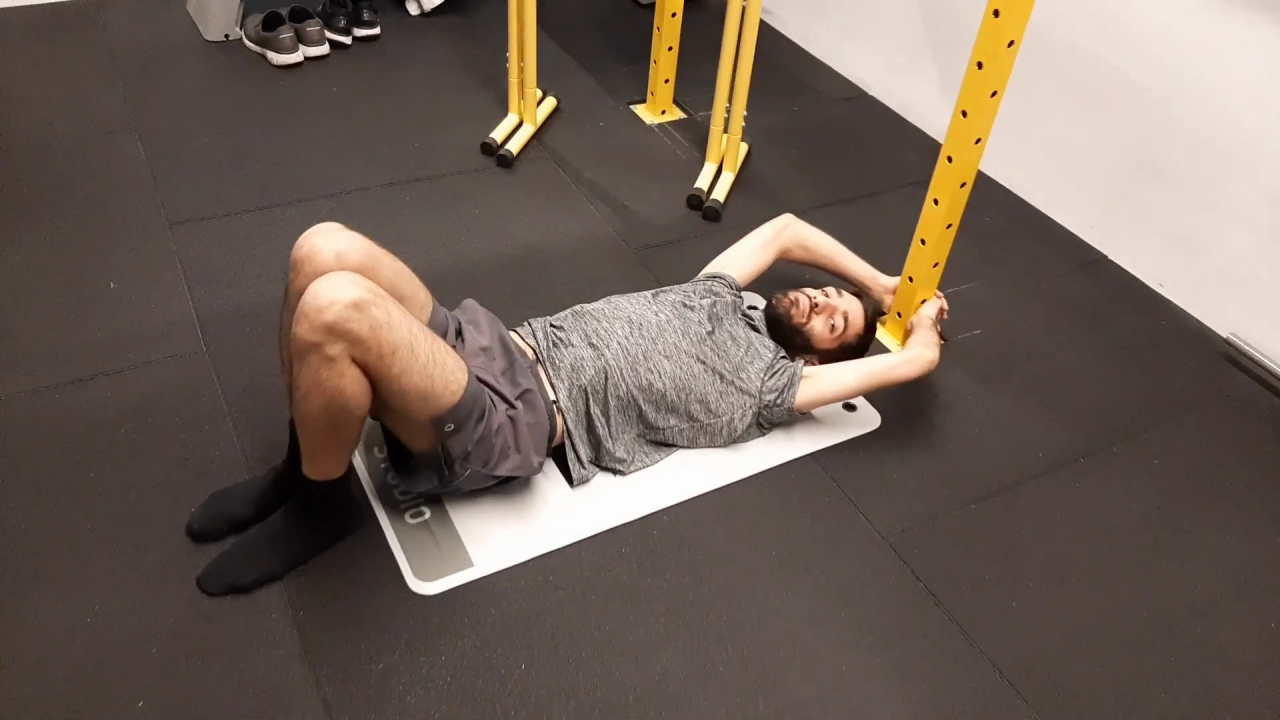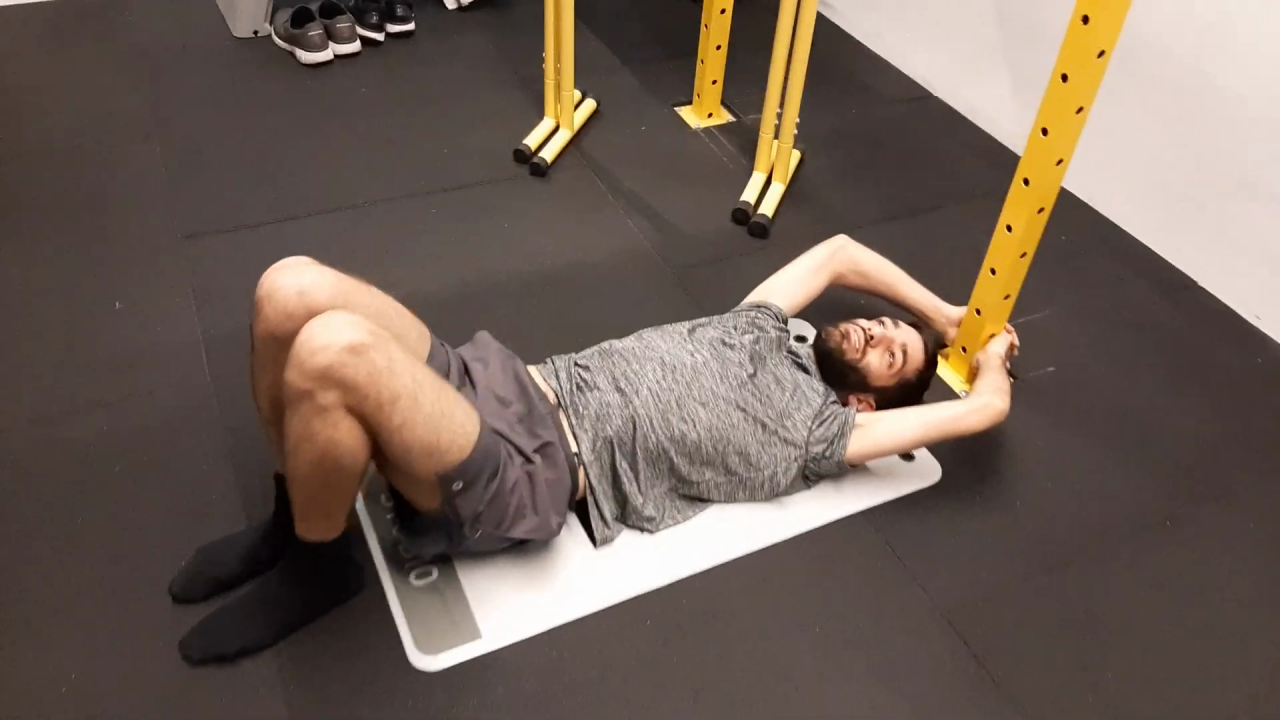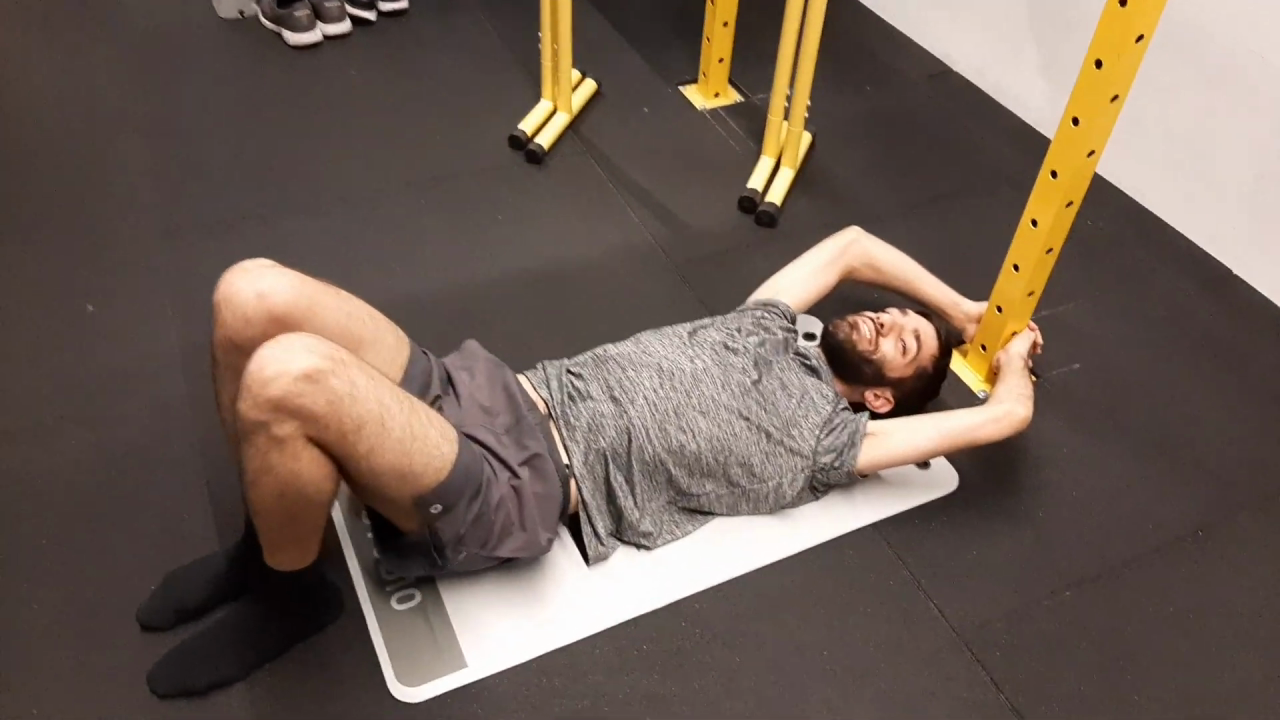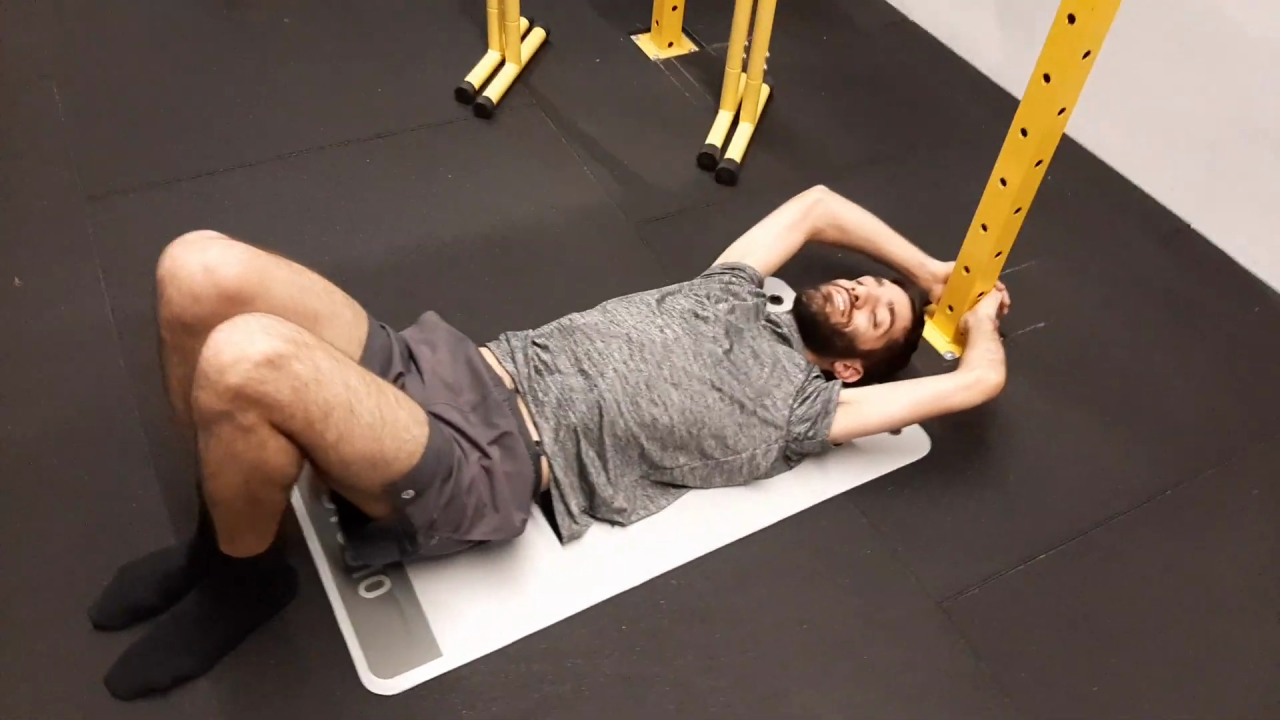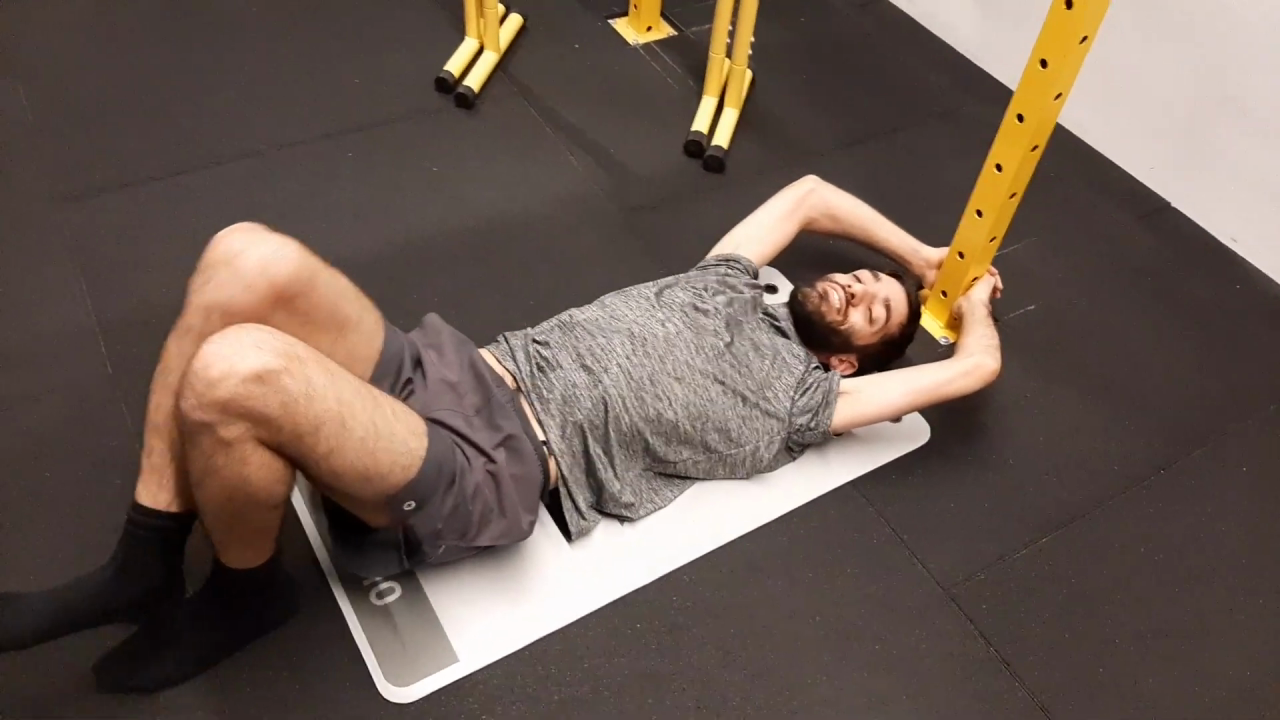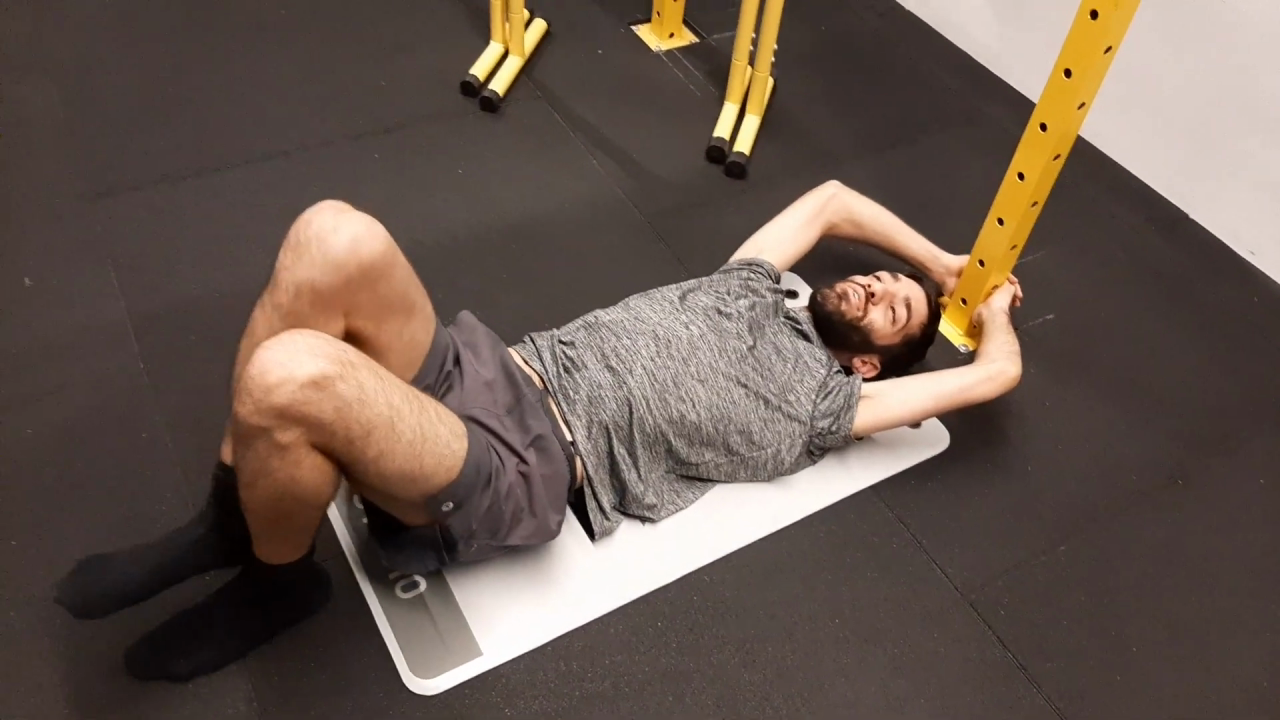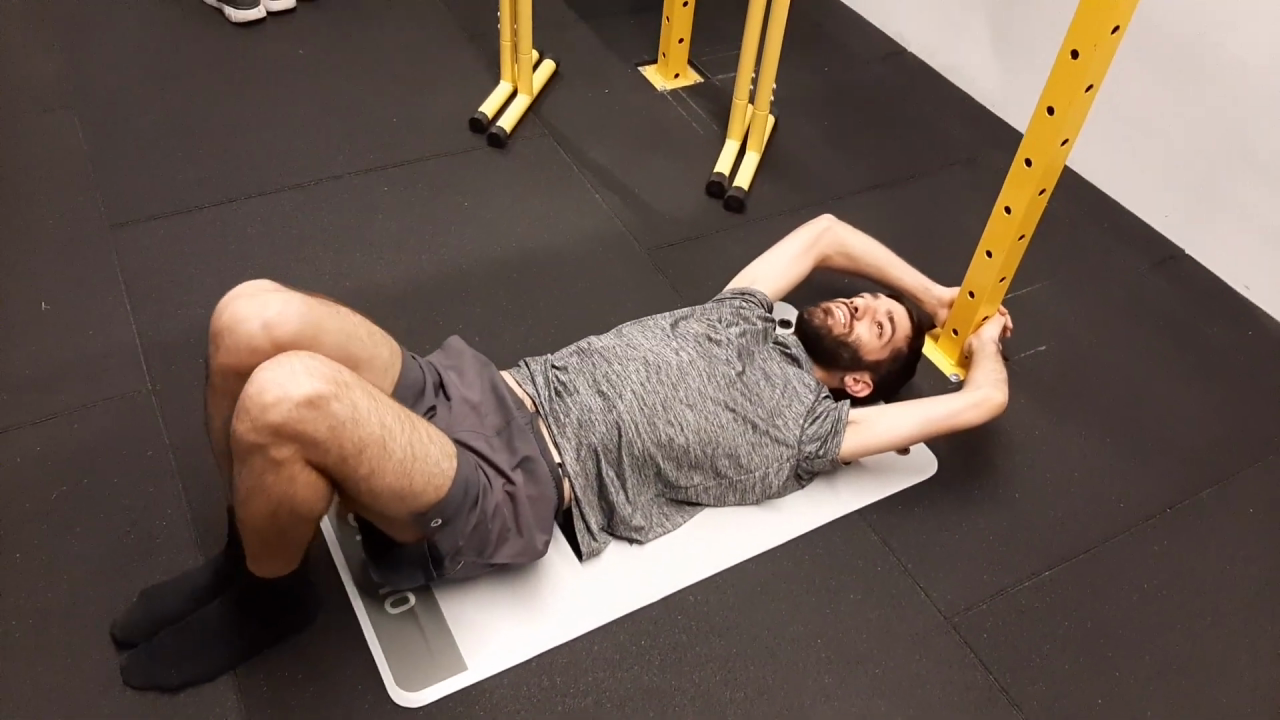
dt=0.4s
person 1, frame 1
left shoulder: (770, 385)
right shoulder: (720, 302)
left elbow: (914, 360)
right elbow: (786, 229)
right wrist: (885, 284)
left hip: (503, 425)
right hip: (496, 346)
left knee: (335, 309)
right knee: (327, 251)
left ankle: (319, 503)
right ankle: (297, 469)
person 1, frame 2
left shoulder: (820, 432)
right shoulder: (762, 333)
left elbow: (985, 408)
right elbow: (839, 250)
right wrist: (946, 314)
left hip: (522, 477)
right hip: (512, 385)
left knee: (331, 351)
right knee: (292, 291)
left ankle: (314, 566)
right ankle: (292, 518)
person 1, frame 3
left shoulder: (831, 438)
right shoulder: (768, 332)
left elbow: (1004, 415)
right elbow: (852, 244)
right wrist: (967, 308)
left hip: (514, 490)
right hip: (501, 396)
left knee: (288, 378)
right knee: (252, 296)
left ankle: (288, 594)
right ankle: (263, 545)
person 1, frame 4
left shoulder: (803, 406)
right shoulder: (737, 296)
left elbow: (975, 380)
right elbow: (819, 202)
right wrist: (933, 267)
left hip: (482, 466)
right hip: (461, 367)
left knee: (246, 361)
right knee: (200, 272)
left ankle: (242, 579)
right ankle: (224, 529)
person 1, frame 5
left shoulder: (803, 399)
right shoulder: (728, 290)
left elbow: (973, 366)
right elbow: (809, 192)
right wrist: (922, 253)
left hip: (487, 473)
right hip: (463, 372)
left knee: (236, 374)
right knee: (249, 263)
left ankle: (244, 591)
right ankle: (144, 565)
person 1, frame 6
left shoulder: (824, 402)
right shoulder: (754, 293)
left elbow: (993, 374)
right elbow: (831, 197)
right wrist: (942, 259)
left hip: (520, 472)
right hip: (492, 372)
left knee: (290, 379)
right knee: (339, 243)
left ankle: (278, 581)
right ankle: (229, 519)
person 1, frame 7
left shoulder: (814, 427)
right shoulder: (745, 321)
left elbow: (981, 400)
right elbow: (824, 231)
right wrist: (937, 292)
left hip: (508, 492)
right hip: (485, 394)
left knee: (286, 399)
right knee: (254, 320)
left ankle: (263, 596)
right ankle: (247, 549)
